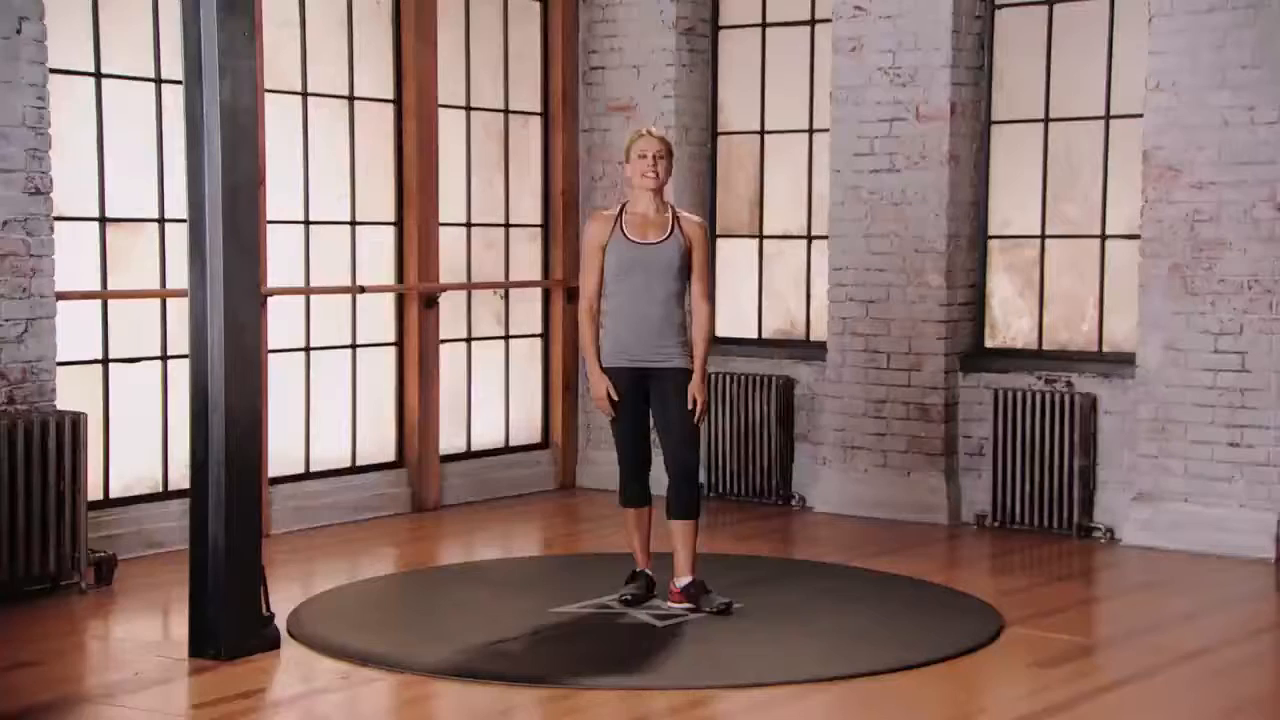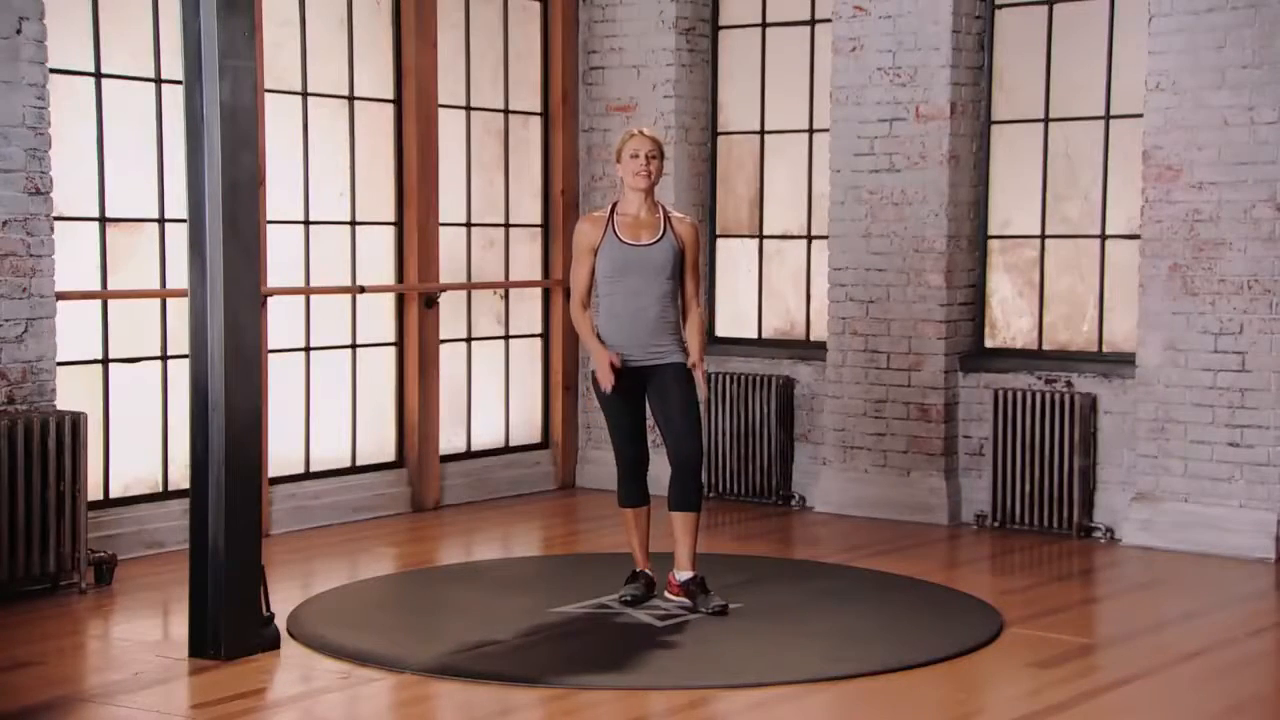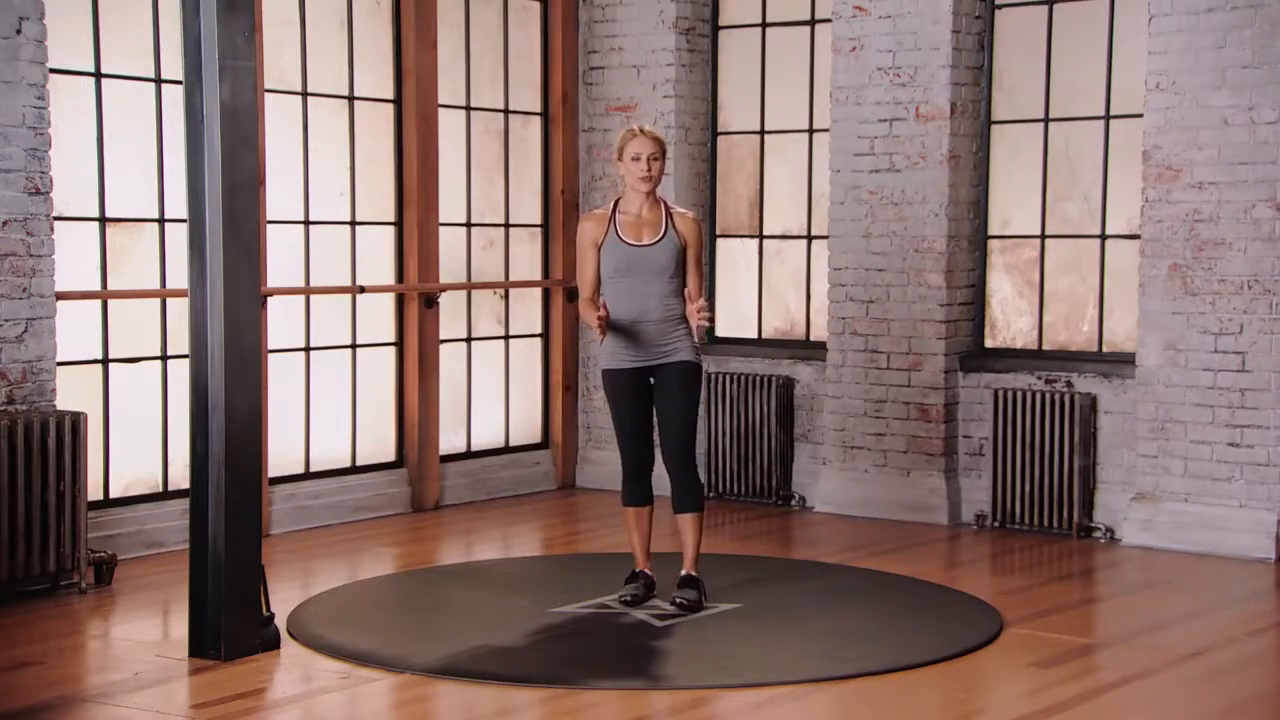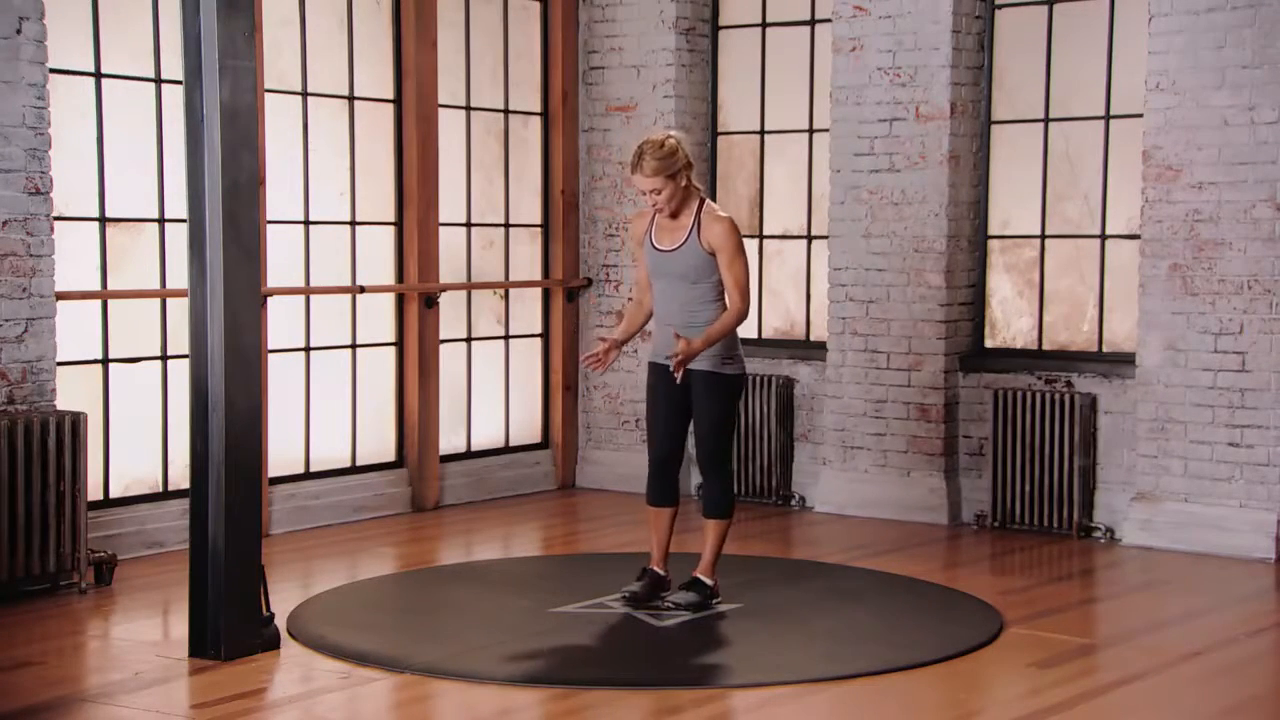
dt=1s
person 1, frame 1
left shoulder: (691, 229)
right shoulder: (602, 226)
left elbow: (701, 306)
right elbow: (588, 305)
left wrist: (698, 373)
right wrist: (594, 370)
left hip: (672, 365)
right hip: (620, 364)
left knee: (683, 465)
right knee: (633, 466)
left ankle: (685, 581)
right ankle: (641, 571)
person 1, frame 2
left shoulder: (682, 228)
right shoulder: (592, 227)
left elbow: (691, 302)
right elbow: (578, 304)
left wrist: (696, 353)
right wrist: (596, 347)
left hip: (668, 360)
right hip: (617, 362)
left knee: (687, 456)
right knee: (631, 463)
left ankle: (685, 576)
right ankle: (641, 570)
person 1, frame 3
left shoulder: (684, 224)
right shoulder: (595, 225)
left elbow: (695, 295)
right elbow: (586, 298)
left wrist: (697, 314)
right wrist: (597, 319)
left hip: (677, 356)
right hip: (622, 359)
left knee: (680, 459)
right knee: (635, 463)
left ankle: (690, 572)
right ankle: (642, 570)
person 1, frame 4
left shoulder: (717, 226)
right shoulder: (642, 228)
left elbow: (739, 304)
left wrist: (699, 345)
right wrist: (617, 339)
left hip: (715, 364)
right hip: (664, 361)
left knee: (712, 466)
right knee: (661, 463)
left ankle: (705, 577)
right ankle: (656, 570)
